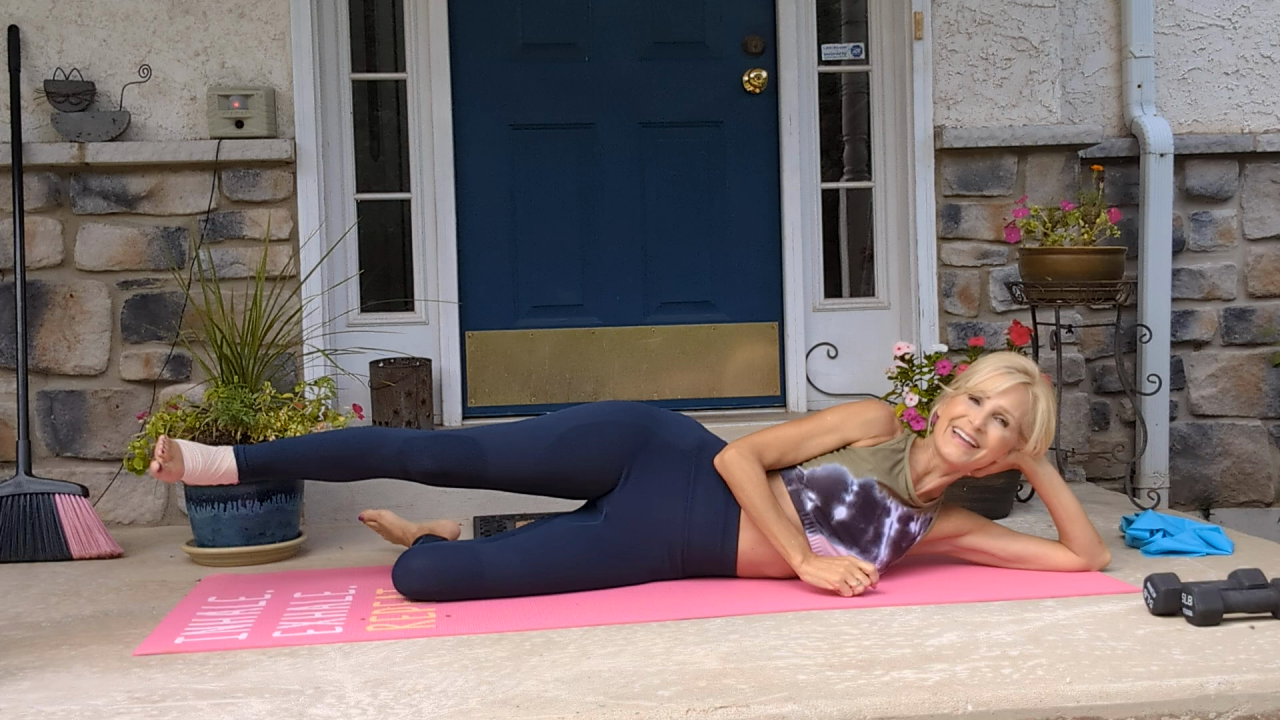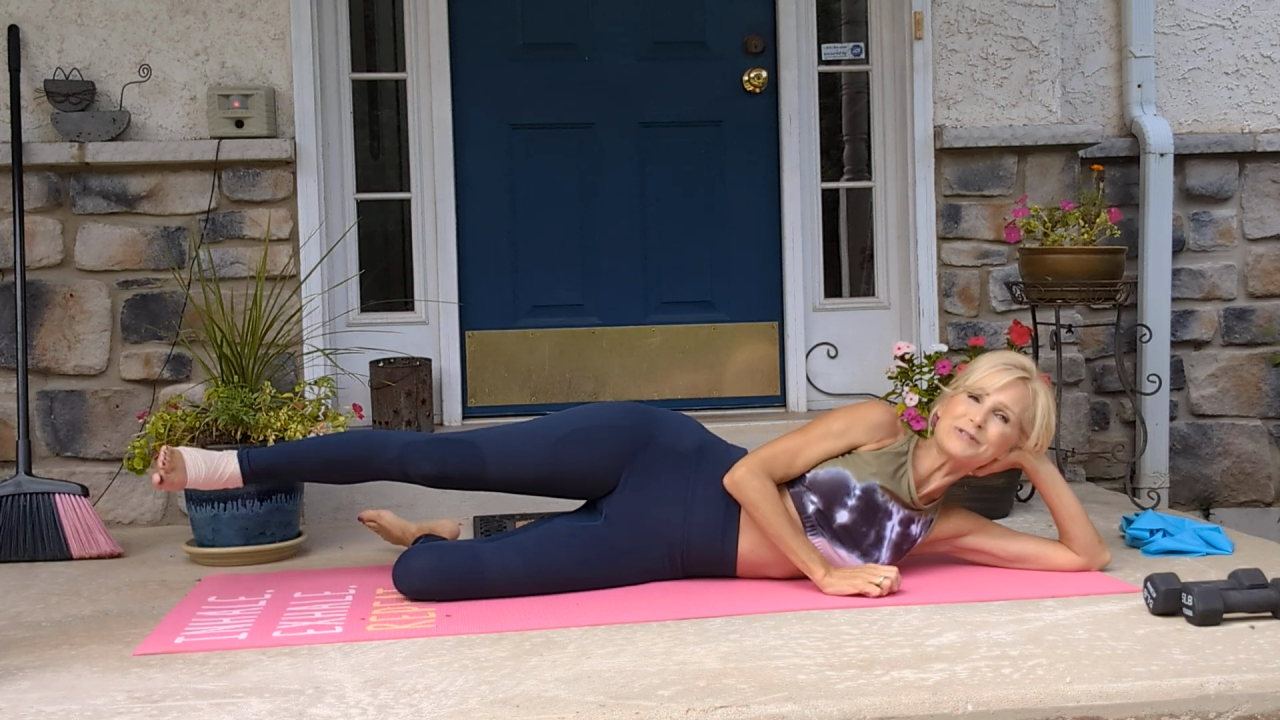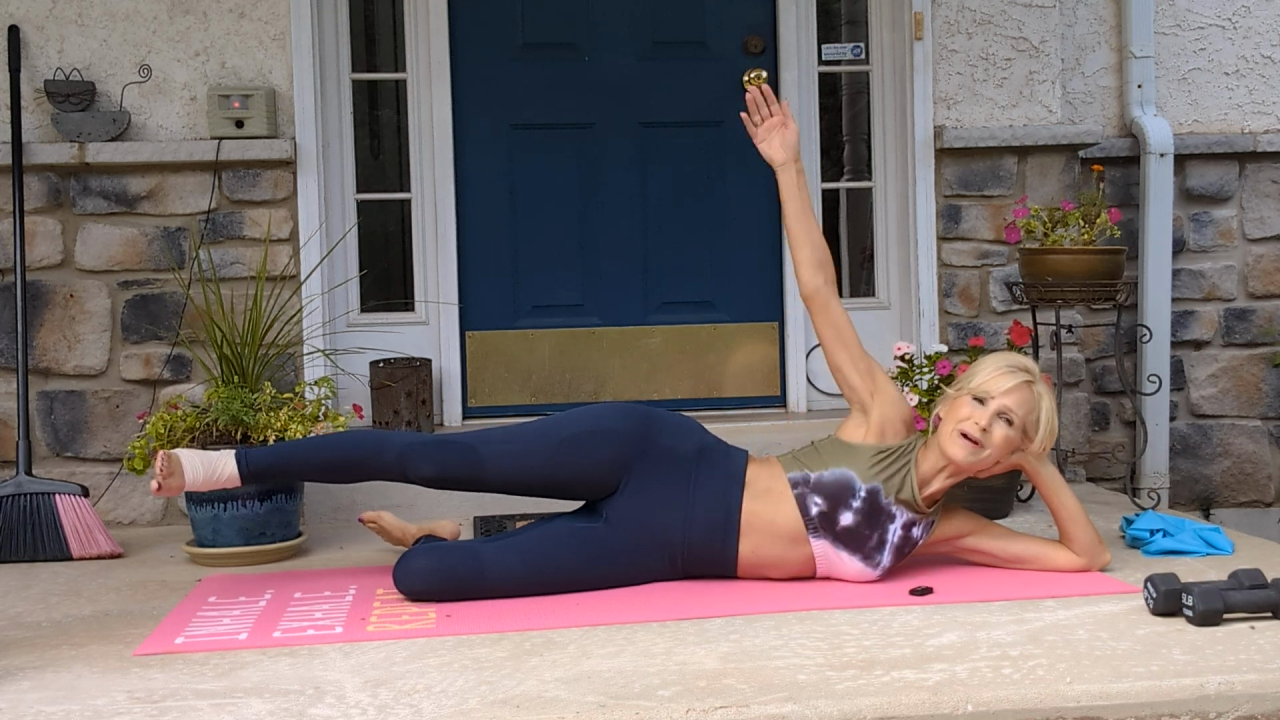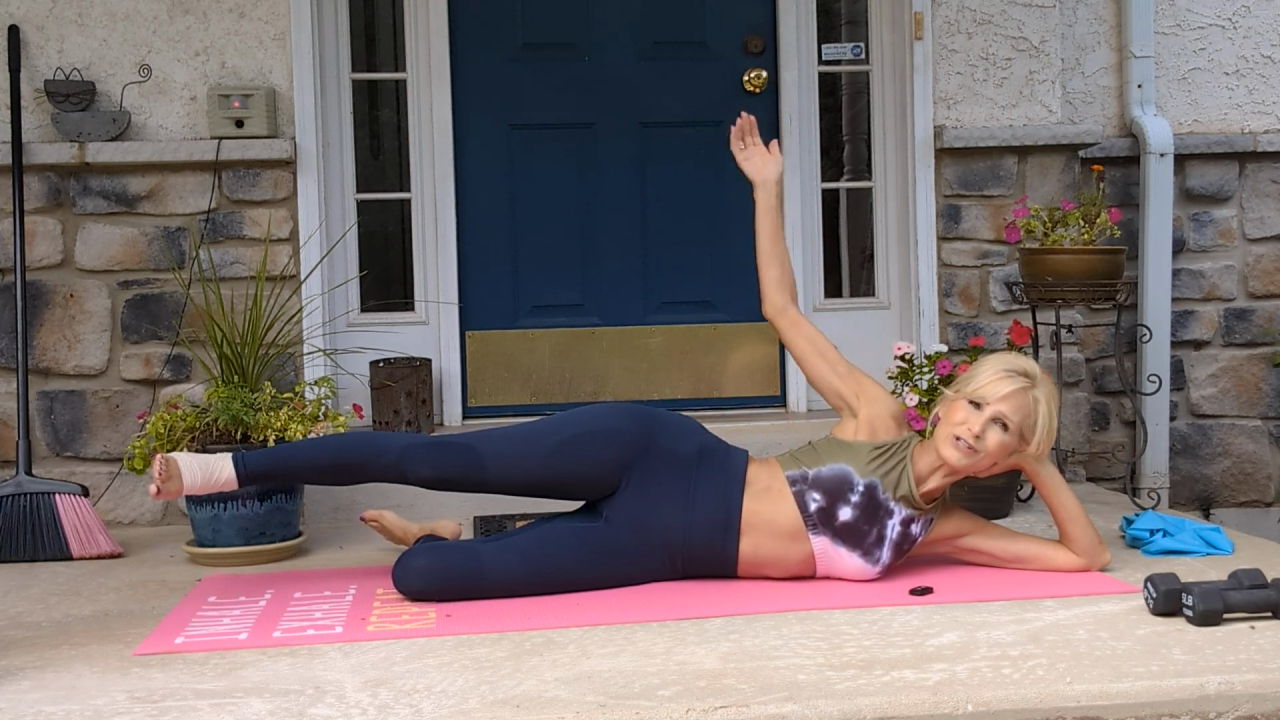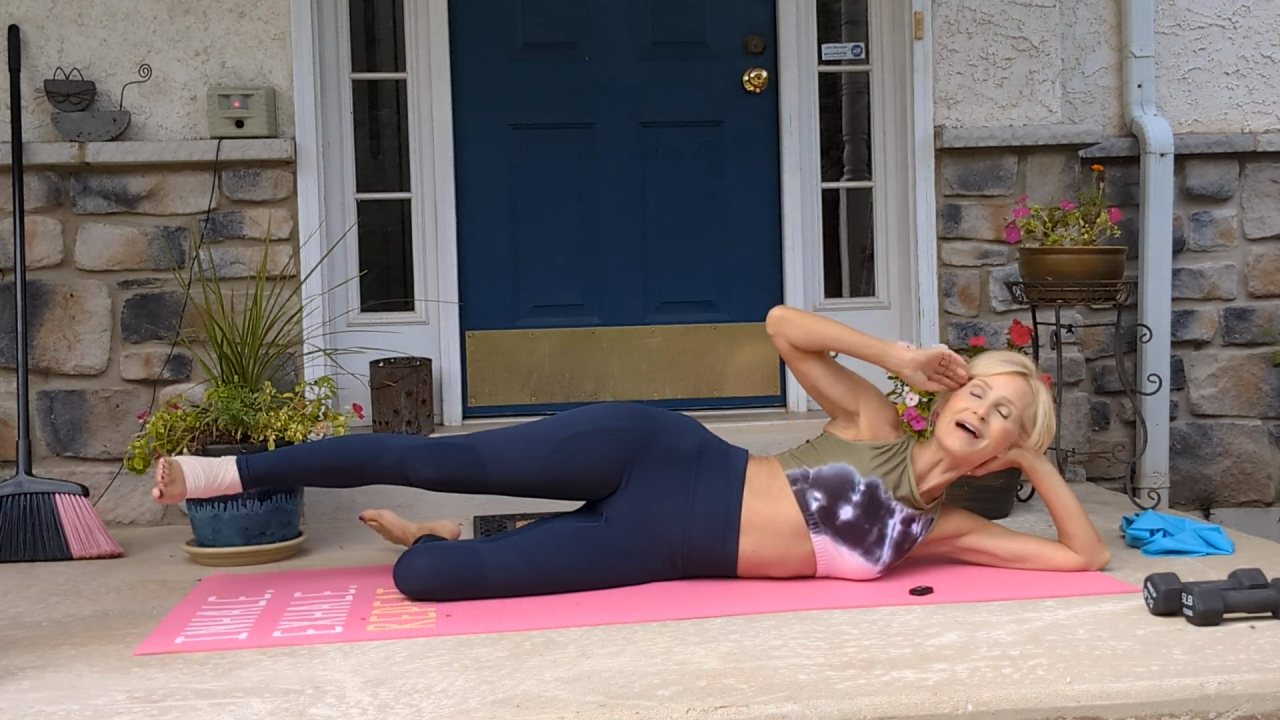
dt=1s
person 1, frame 1
left shoulder: (940, 524)
right shoulder: (876, 423)
left elbow: (1085, 555)
right elbow: (738, 456)
left wrist: (1039, 466)
right wrist: (804, 561)
left hip: (657, 548)
right hip: (657, 455)
right knee: (431, 453)
left ankle: (433, 537)
right ankle: (229, 460)
person 1, frame 2
left shoulder: (939, 527)
right shoulder: (878, 424)
left elbow: (1085, 555)
right elbow: (750, 474)
left wrist: (1039, 466)
right wrist: (824, 573)
left hip: (658, 550)
right hip: (655, 455)
right knee: (434, 457)
left ankle: (438, 538)
right ankle: (234, 465)
person 1, frame 3
left shoulder: (937, 526)
right shoulder: (885, 417)
left elbow: (1084, 554)
right elbow: (818, 292)
left wrist: (1039, 463)
right wrist: (787, 167)
left hip: (661, 552)
right hip: (660, 456)
right knee: (431, 458)
left ankle: (441, 539)
right ankle: (228, 465)
person 1, frame 4
left shoulder: (937, 529)
right shoulder: (879, 419)
left elbow: (1085, 556)
right elbow: (779, 306)
left wrist: (1040, 463)
right wrist: (765, 190)
left hip: (658, 551)
right hip: (658, 455)
right knee: (429, 457)
left ankle: (449, 543)
right ankle: (222, 469)
person 1, frame 5
left shoulder: (937, 524)
right shoulder: (873, 423)
left elbow: (1084, 553)
right elbow: (781, 323)
left wrist: (1040, 465)
right wrist: (898, 354)
left hip: (662, 549)
right hip: (661, 454)
right knee: (431, 457)
left ankle: (432, 538)
right ankle: (228, 471)
